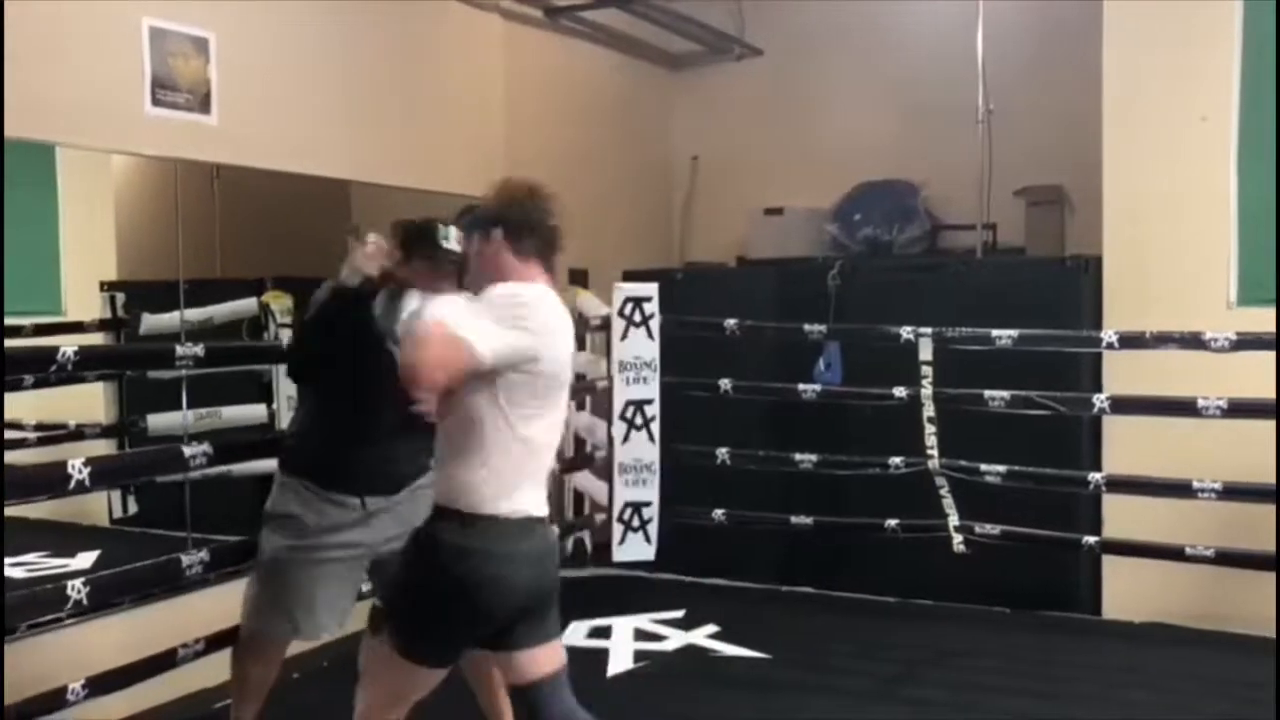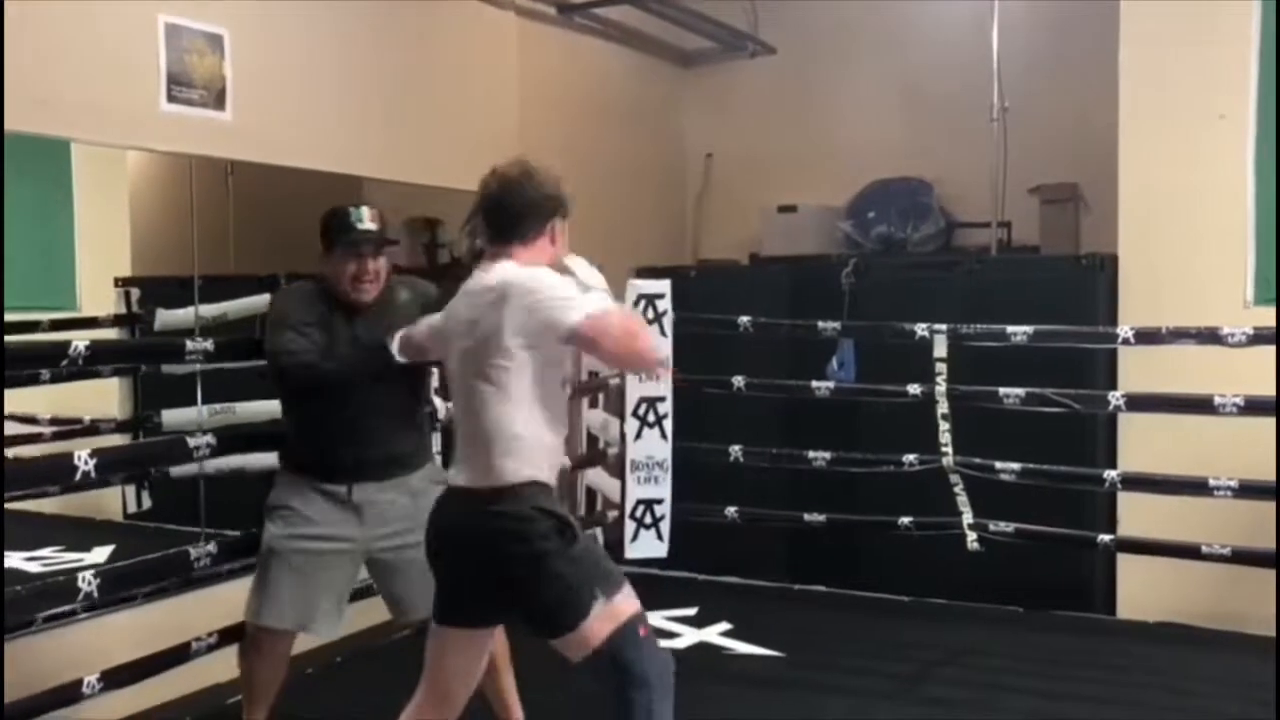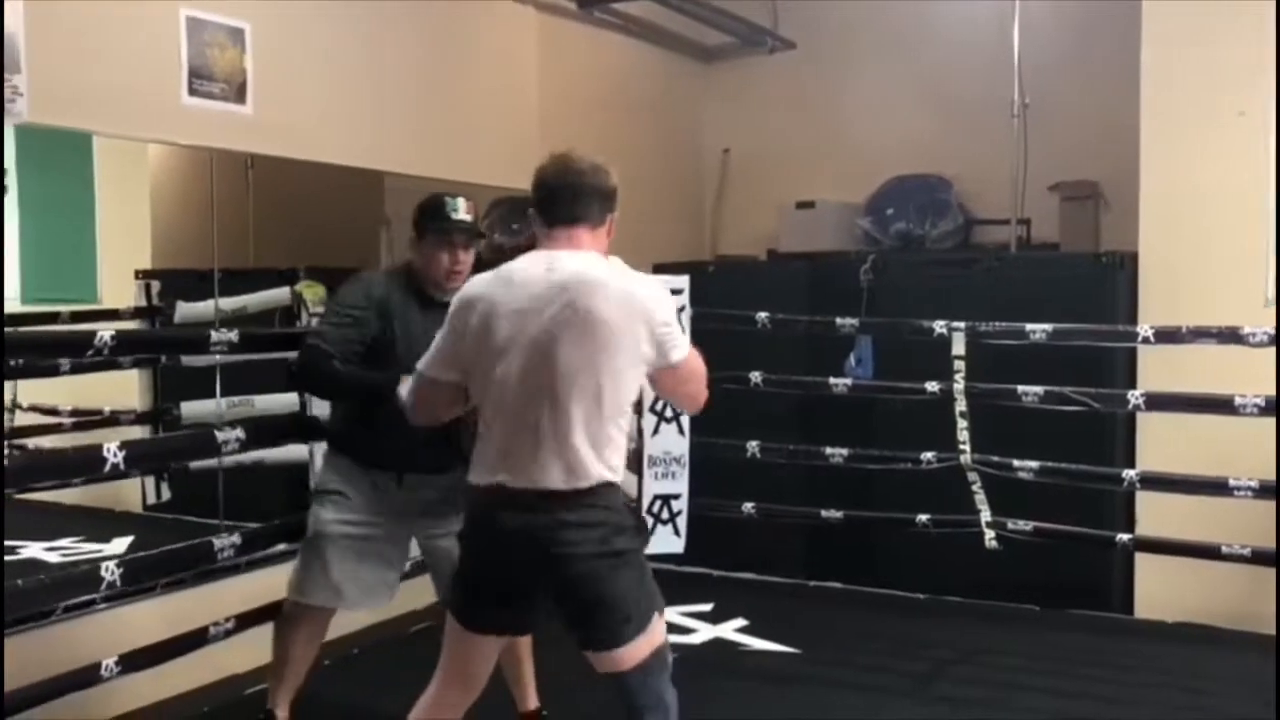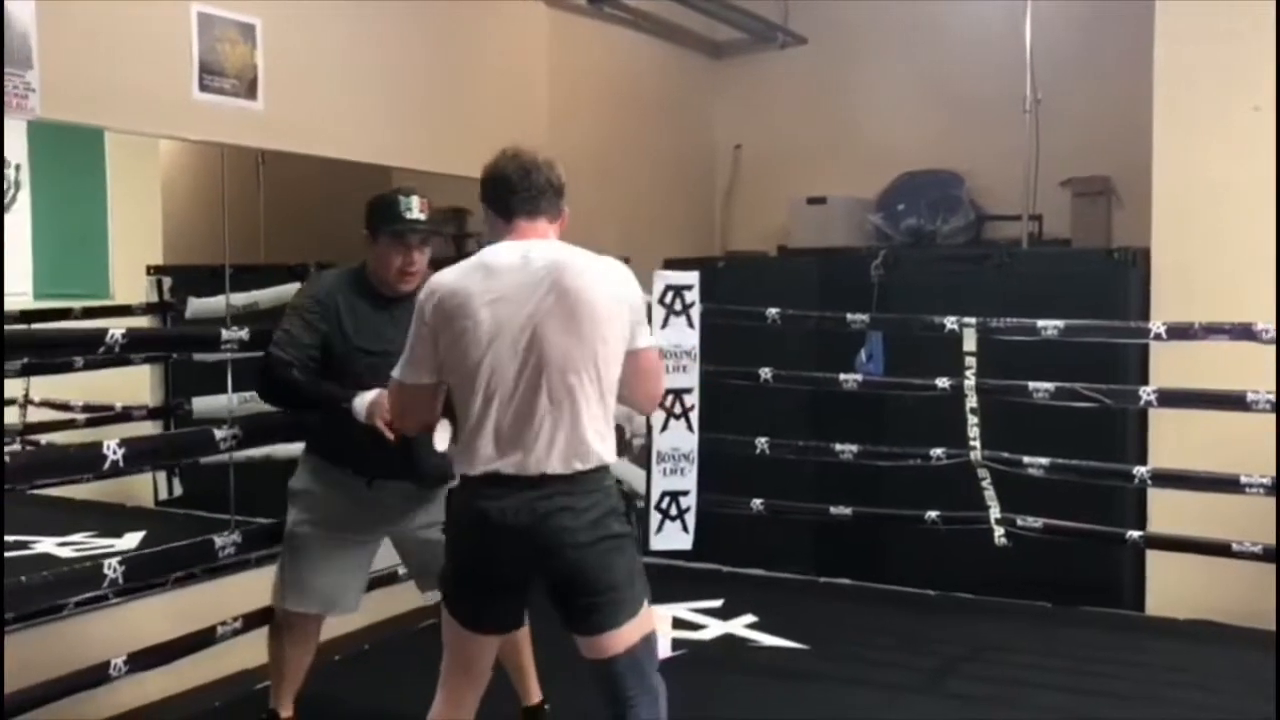
dt=0.4s
person 1, frame 1
left shoulder: (517, 307)
right shoulder: (549, 316)
left elbow: (424, 367)
left wrist: (424, 318)
left hip: (467, 548)
right hip: (530, 549)
person 1, frame 2
left shoulder: (464, 302)
right shoulder: (537, 288)
left elbow: (409, 344)
right elbow: (641, 353)
right wrist: (593, 289)
left hip: (460, 520)
right hip: (520, 519)
right knee: (645, 675)
person 1, frame 3
left shoulder: (479, 296)
right shoulder: (640, 295)
left elbow: (424, 408)
right elbow: (692, 396)
left hip: (498, 518)
right hip: (591, 523)
person 1, frame 4
left shoulder: (446, 290)
right shoulder: (611, 278)
left elbow: (408, 419)
right elbow: (648, 397)
left hip: (487, 509)
right hip: (582, 504)
person 2, frame 1
right shoulder: (346, 299)
right elbow: (302, 366)
right wrist: (350, 287)
left hip: (407, 495)
right hip: (315, 498)
right knee: (265, 629)
person 2, frame 2
left shoulder: (416, 297)
right shoulder: (296, 304)
right elbow: (296, 381)
right wrist: (393, 352)
left hip: (409, 486)
right hip: (315, 494)
right knee: (269, 622)
person 2, frame 3
right shoulder: (374, 293)
right elbow: (312, 370)
right wrist: (402, 389)
left hip: (452, 479)
right hip: (362, 478)
right knee: (311, 601)
person 2, frame 4
right shoulder: (326, 295)
right elbow: (275, 379)
right wrist: (356, 404)
left hip: (430, 478)
right hip: (336, 479)
right knee: (298, 605)
